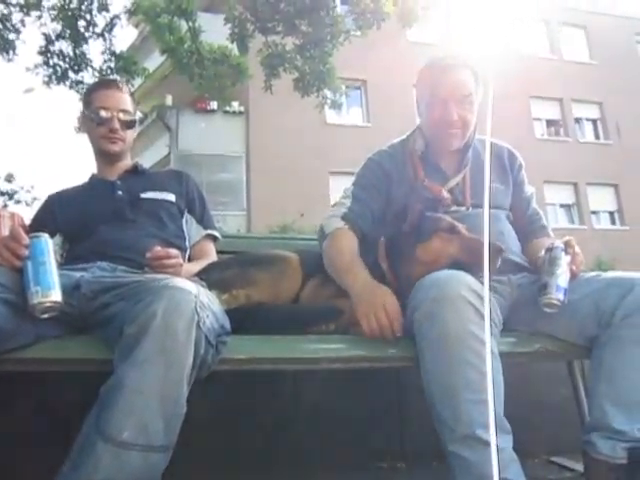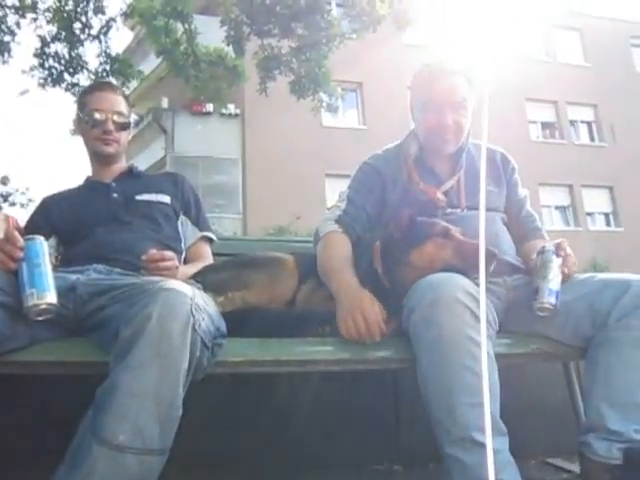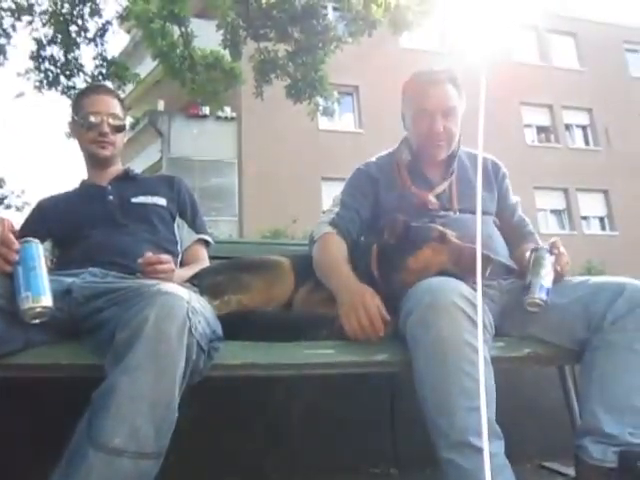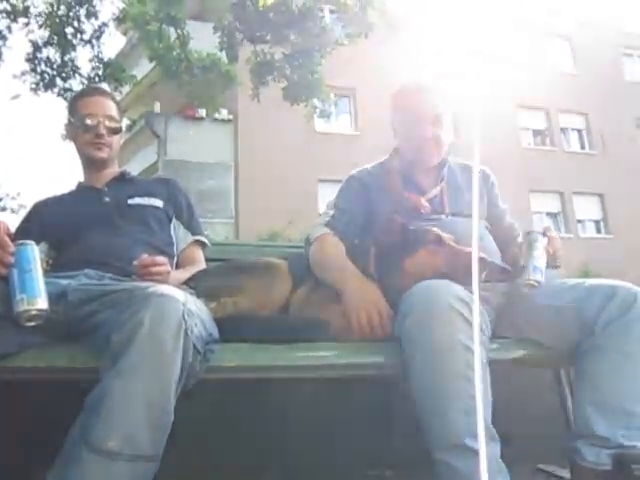
dt=0.2s
person 1, frame 1
left shoulder: (504, 159)
right shoulder: (387, 164)
left elbow: (533, 231)
right elbow: (338, 229)
right wrist: (364, 286)
left hip: (520, 287)
right hip: (442, 289)
right knee: (453, 294)
person 1, frame 2
left shoulder: (497, 162)
right shoulder: (382, 169)
left elbow: (528, 233)
right elbow: (335, 230)
right wrist: (349, 289)
left hip: (515, 287)
right hip: (438, 291)
right knee: (449, 296)
person 1, frame 3
left shoulder: (488, 169)
right shoulder: (375, 175)
left elbow: (520, 237)
right elbow: (329, 235)
right wrist: (347, 286)
left hip: (510, 291)
right hip: (436, 293)
right knee: (444, 301)
person 1, frame 4
left shoulder: (477, 178)
right shoulder: (368, 183)
left elbow: (509, 243)
right elbow: (324, 239)
right wrist: (352, 281)
left hip: (502, 292)
right hip: (429, 295)
right knee: (441, 303)
person 2, frame 1
left shoulder: (176, 183)
right shoulder: (62, 202)
left elbow: (210, 259)
left wrist: (184, 271)
left hip: (143, 286)
right hip: (60, 285)
left knee: (178, 300)
person 2, frame 2
left shoulder: (171, 186)
right shoulder: (57, 204)
left elbow: (205, 262)
left wrist: (179, 273)
left hip: (139, 289)
right hip: (57, 288)
left knee: (173, 302)
person 2, frame 3
left shoulder: (167, 188)
right shoulder: (53, 207)
left elbow: (201, 265)
left wrist: (176, 275)
left hip: (135, 293)
right hip: (54, 291)
left knee: (169, 305)
person 2, frame 4
left shoulder: (163, 190)
right shoulder: (49, 209)
left elbow: (198, 267)
left wrist: (172, 277)
left hip: (130, 296)
right hip: (51, 293)
left knee: (164, 307)
